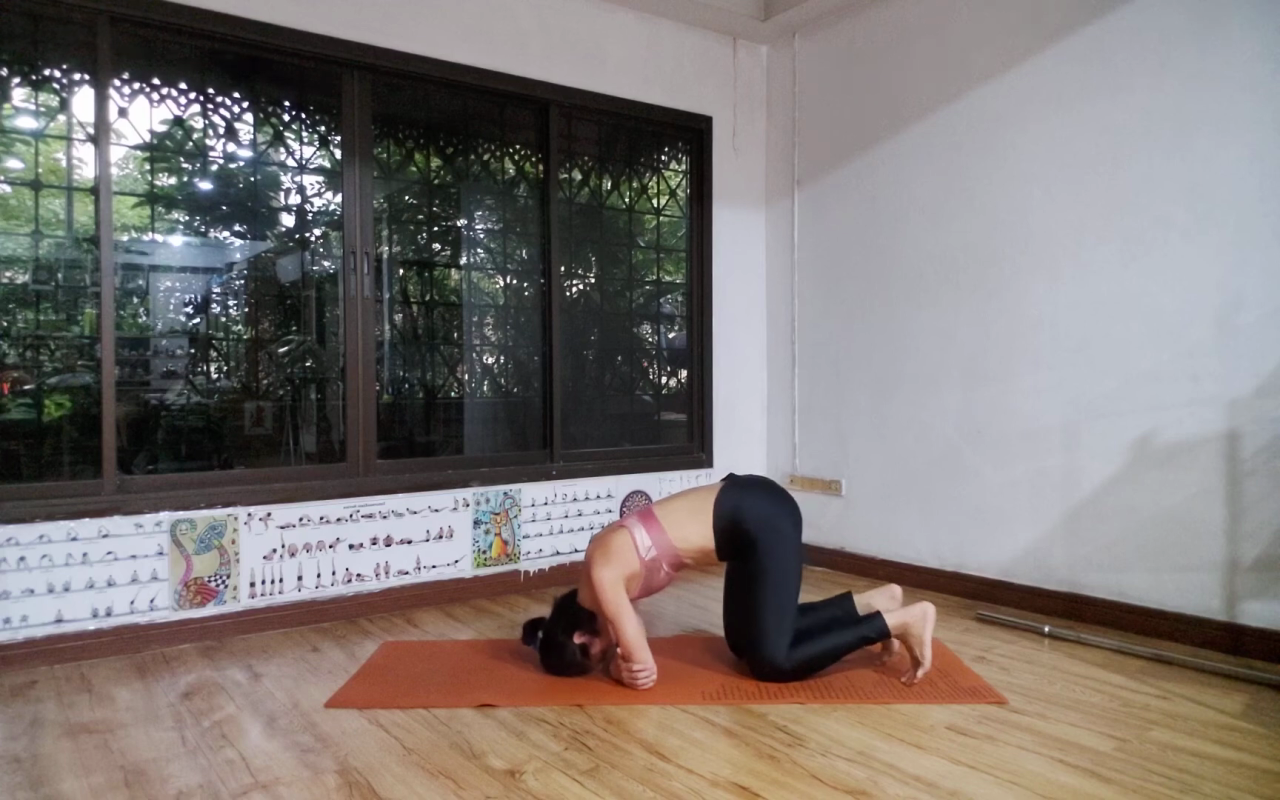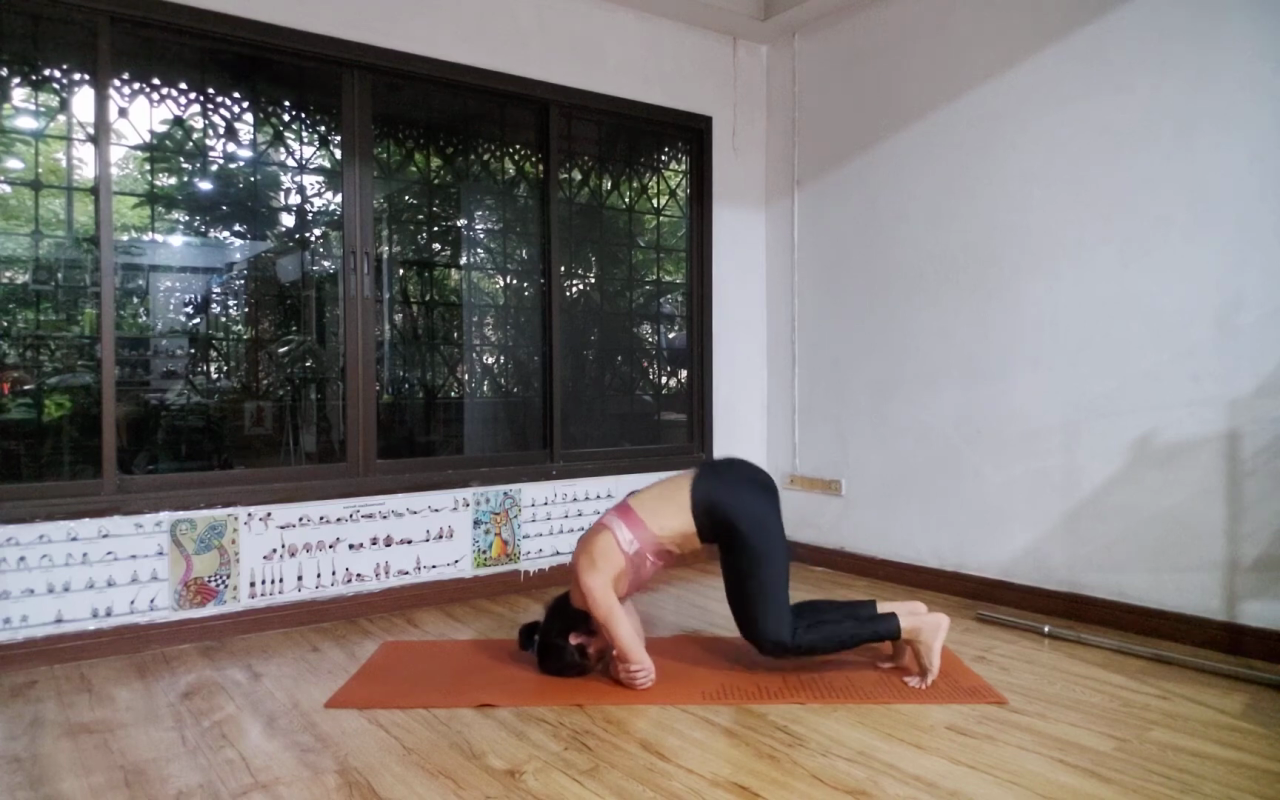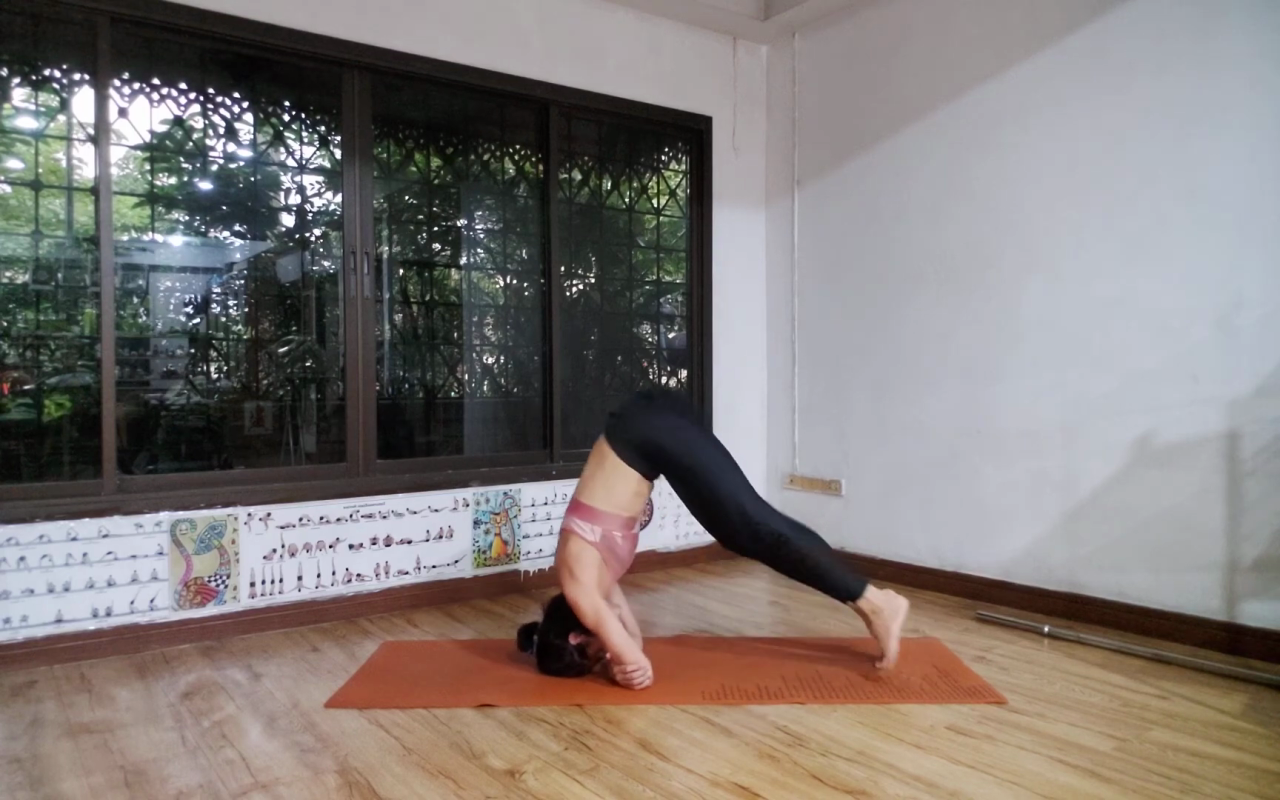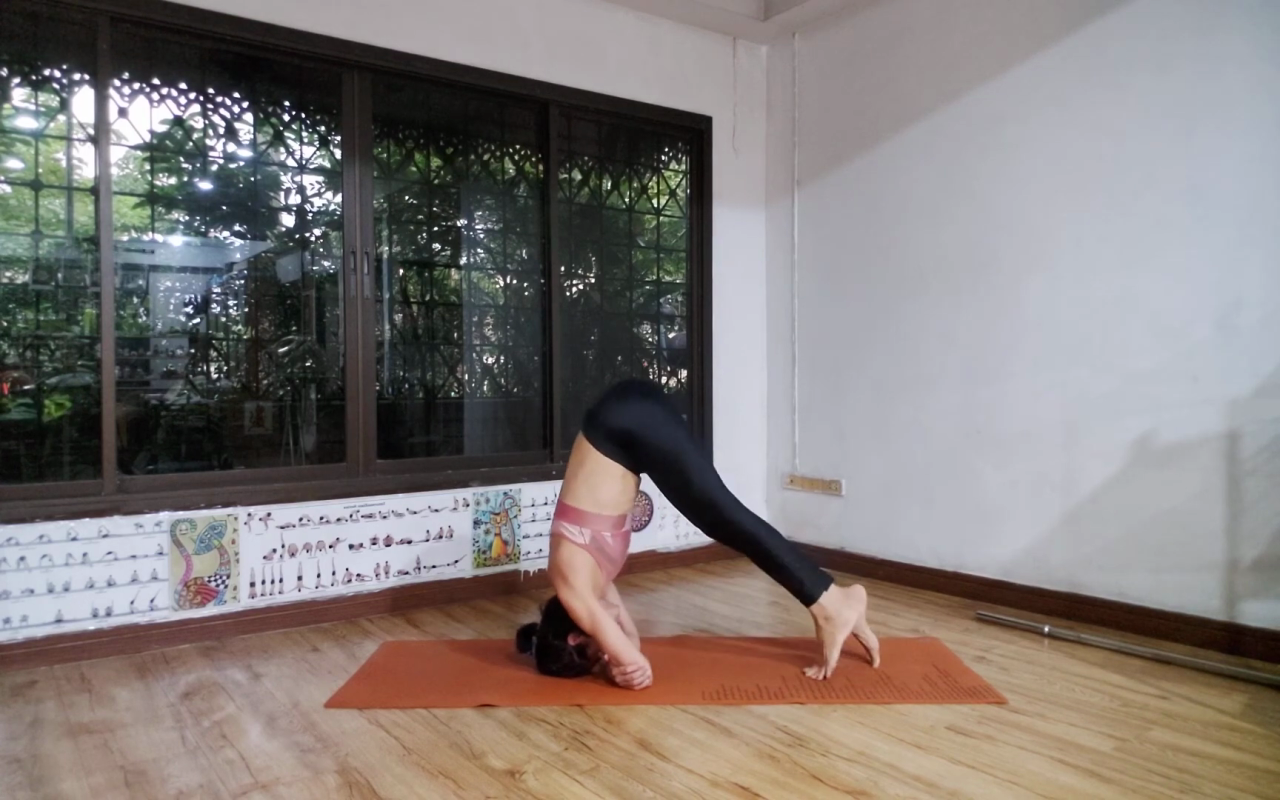
dt=0.4s
person 1, frame 1
left shoulder: (604, 573)
right shoulder: (604, 560)
left elbow: (644, 669)
right elbow: (632, 639)
left wrist: (619, 667)
right wrist: (621, 659)
left hip: (762, 520)
right hip: (752, 514)
left knee: (771, 661)
right knee: (746, 641)
left ankle: (897, 620)
right ankle: (872, 602)
person 1, frame 2
left shoulder: (592, 577)
right shoulder: (597, 566)
left elbow: (641, 670)
right elbow: (634, 639)
left wrist: (622, 667)
right wrist: (623, 659)
left hip: (735, 503)
right hip: (734, 493)
left knee: (773, 638)
right knee: (765, 625)
left ankle: (912, 627)
right ankle: (893, 612)
person 1, frame 3
left shoulder: (580, 585)
right shoulder: (585, 575)
left elbow: (638, 670)
right elbow: (632, 640)
left wrist: (617, 665)
right wrist: (618, 657)
left hip: (652, 432)
right hip: (652, 430)
left knee: (750, 525)
right knee: (741, 534)
left ankle: (874, 602)
right ankle: (870, 602)
person 1, frame 4
left shoulder: (574, 588)
right shoulder: (579, 578)
left elbow: (637, 671)
left hip: (630, 420)
right hip: (628, 421)
right knee: (721, 522)
left ankle: (829, 609)
right ankle: (836, 600)
